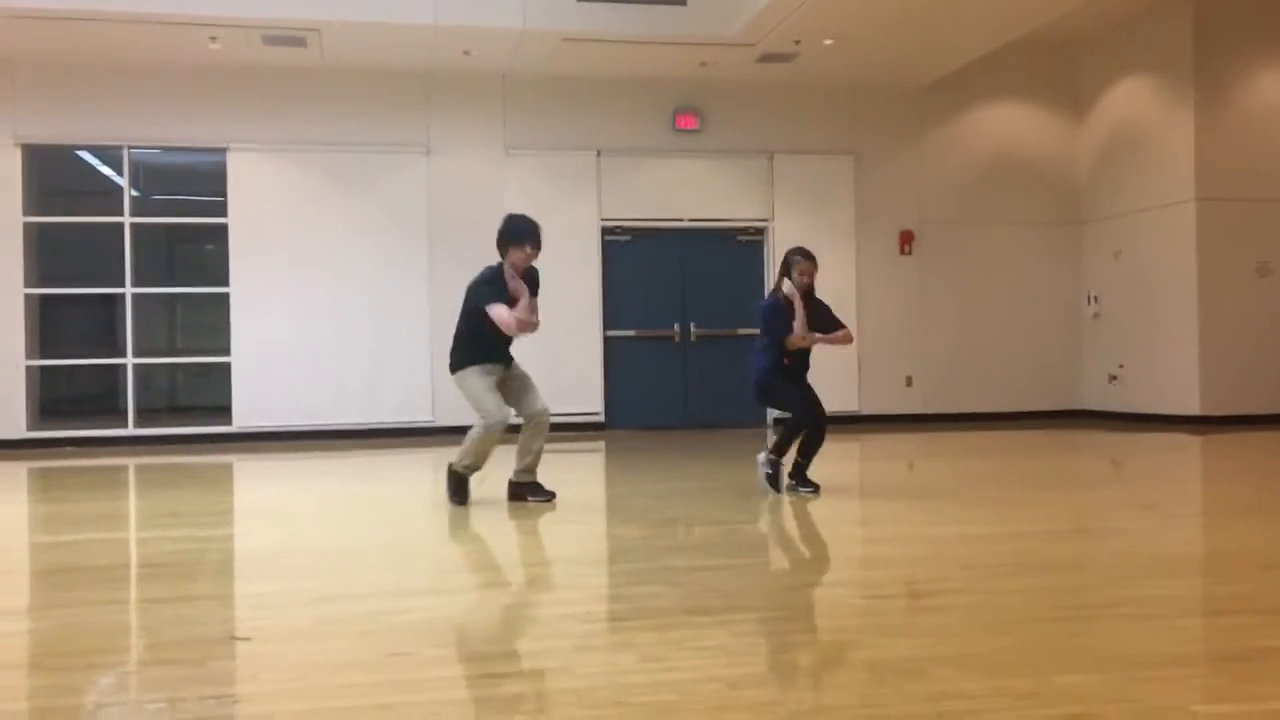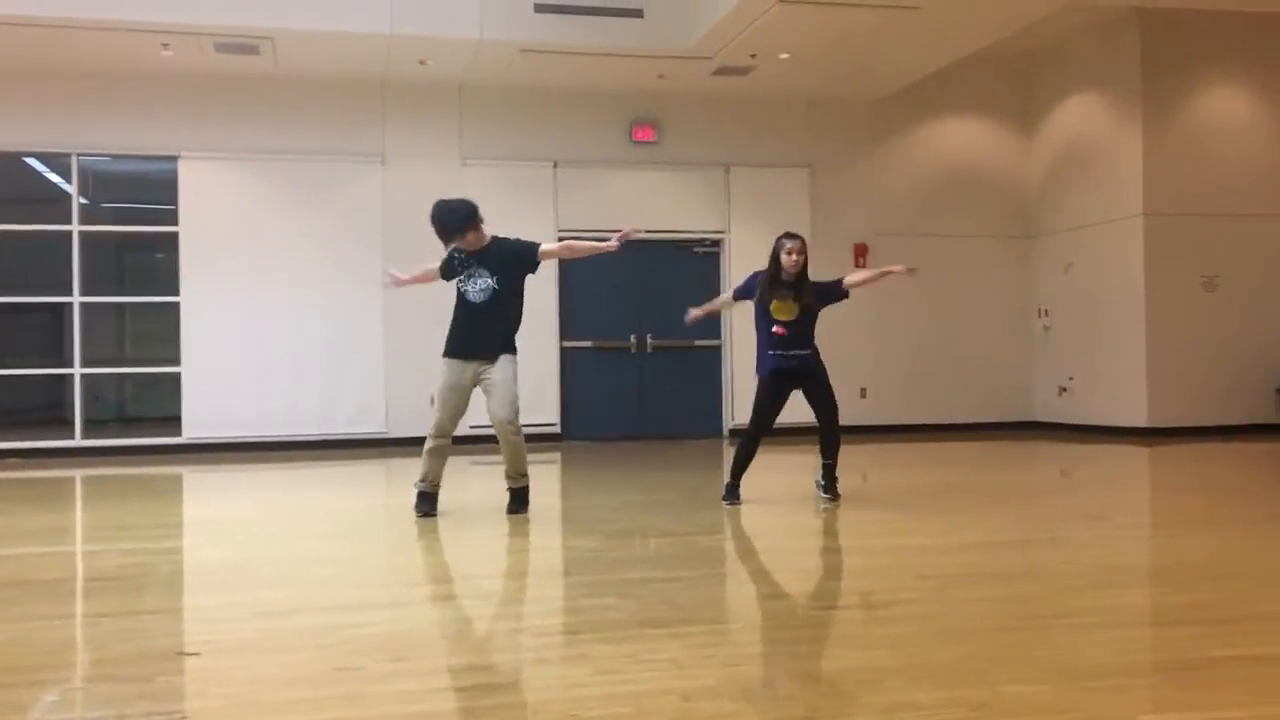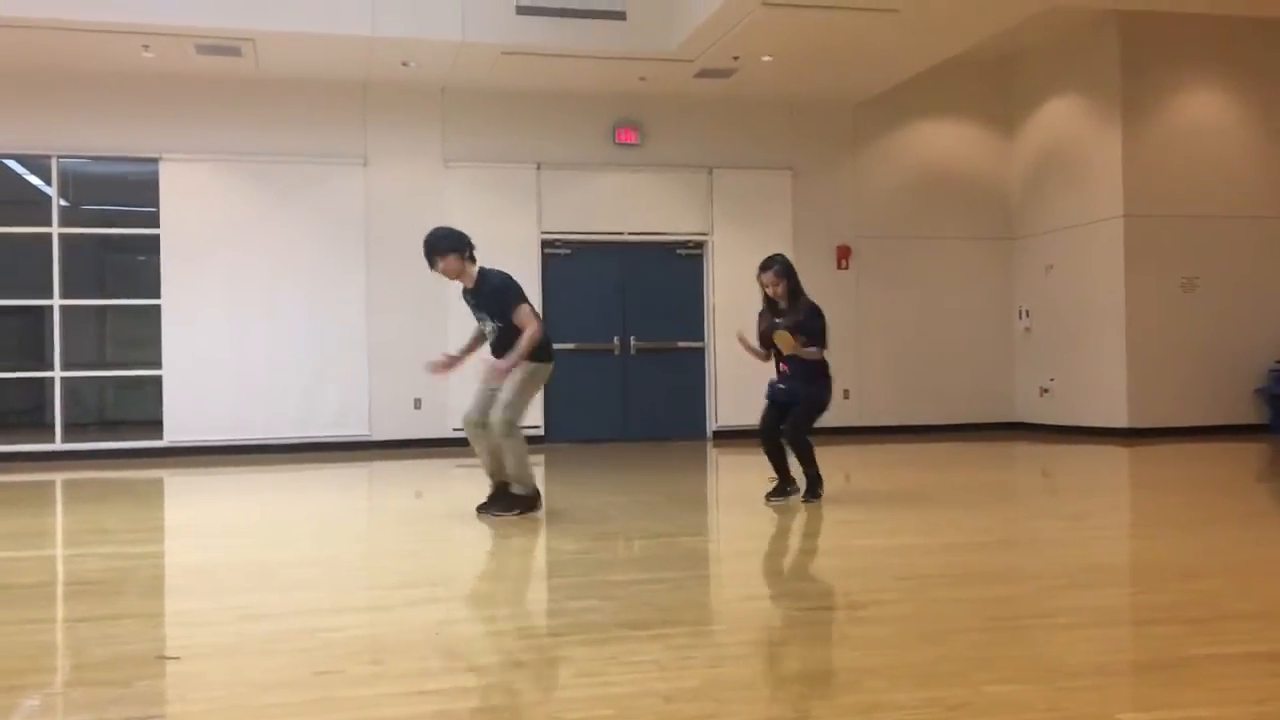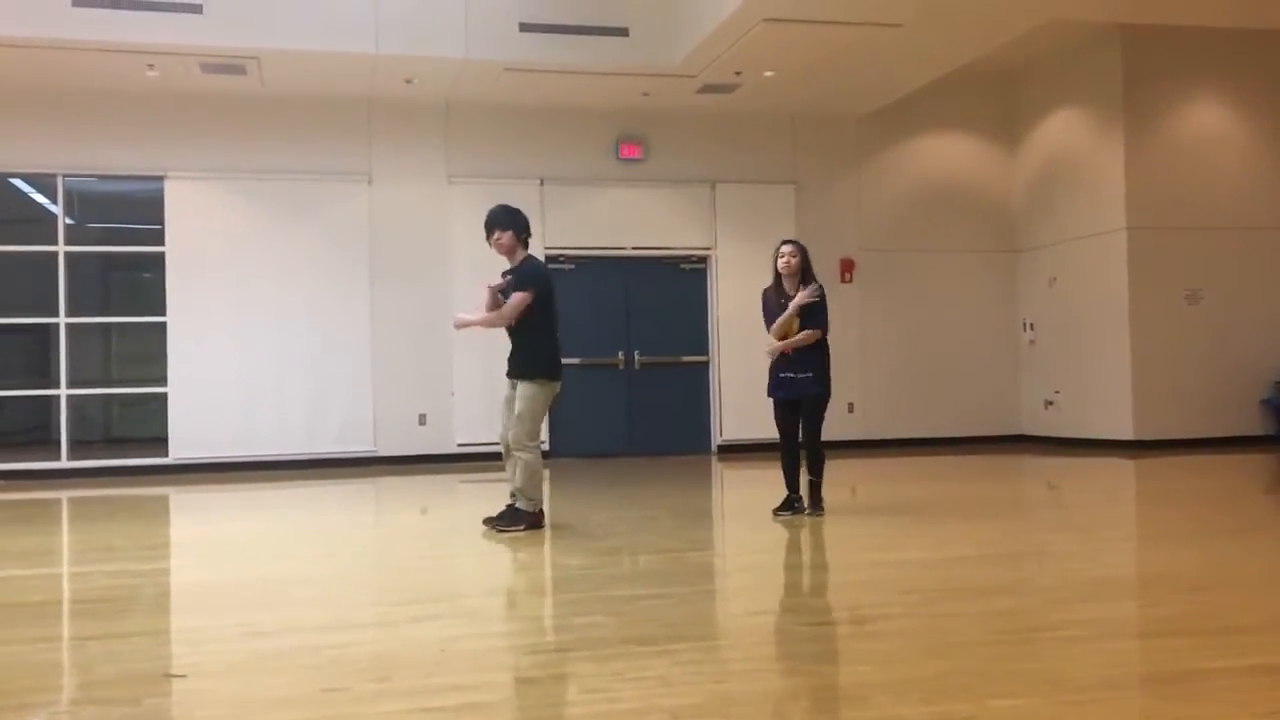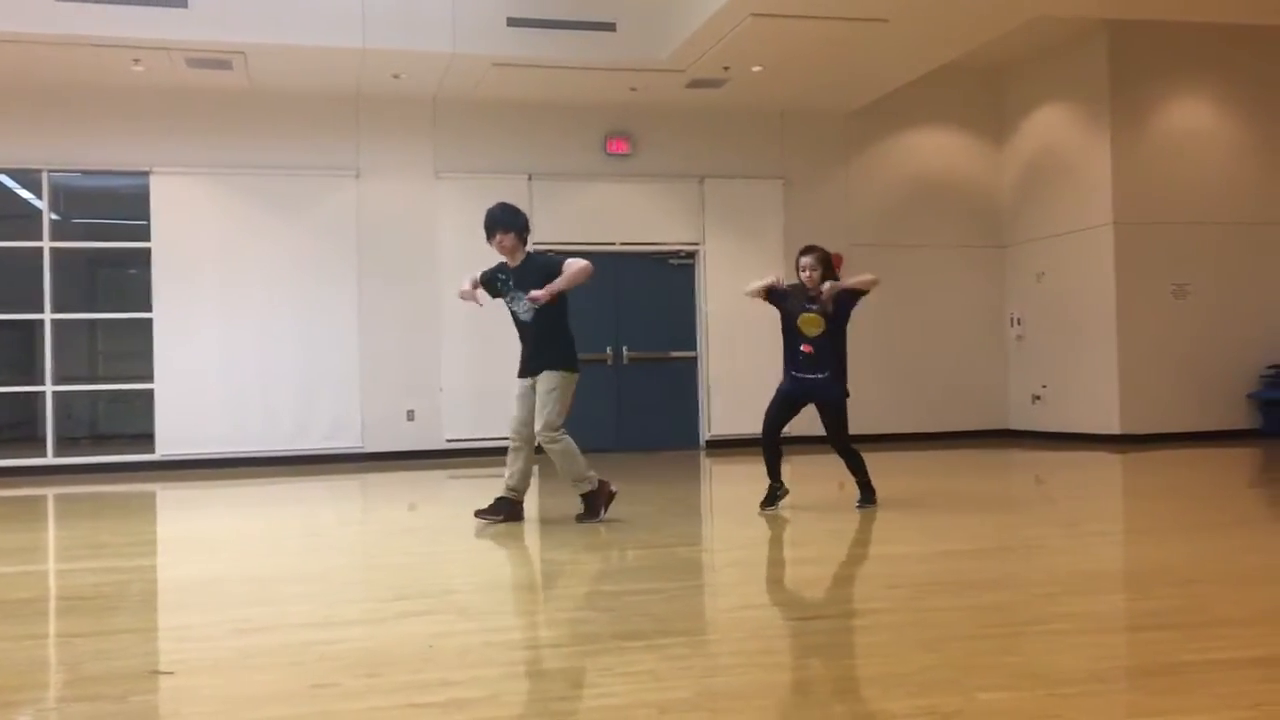
dt=1s
person 1, frame 1
left shoulder: (530, 277)
right shoulder: (487, 283)
left elbow: (531, 324)
right elbow: (512, 326)
left wrist: (522, 301)
right wrist: (522, 305)
left hip: (503, 361)
right hip: (471, 364)
left knee: (538, 413)
right knee: (495, 419)
left ankle: (523, 481)
right ankle: (460, 470)
person 1, frame 2
left shoulder: (512, 251)
right shoulder: (457, 257)
left elbow: (559, 249)
right elbow: (436, 271)
left wrist: (605, 246)
right wrist: (404, 279)
left hip: (499, 355)
right hip: (458, 355)
left knee: (505, 420)
right knee: (441, 426)
left ankle: (519, 487)
right ankle: (427, 490)
person 1, frame 3
left shoulder: (498, 284)
right shoulder: (468, 292)
left elbow: (533, 328)
left wrist: (509, 362)
right wrist: (457, 358)
left hip: (530, 360)
right hip: (503, 361)
left knee: (502, 421)
right knee: (474, 419)
left ankle: (525, 493)
right ankle: (504, 486)
person 1, frame 4
left shoulder: (532, 270)
right shoulder: (508, 276)
left elbow: (507, 318)
right elbow: (499, 315)
left wrist: (468, 320)
right wrist: (492, 296)
left hip: (539, 370)
right hip: (520, 369)
left knee: (523, 440)
right knee: (509, 440)
left ankle: (529, 510)
right ankle: (520, 505)
person 1, frame 5
left shoulder: (543, 264)
right shoulder: (498, 274)
left elbow: (584, 267)
right elbow: (474, 281)
left wrist: (548, 292)
right wrist: (467, 289)
left hip: (558, 363)
right hip: (529, 367)
left knee: (548, 431)
right knee: (520, 435)
left ankle: (595, 490)
right ankle: (511, 500)
person 2, frame 1
left shoulder: (816, 306)
right shoulder: (773, 305)
left elbow: (847, 336)
right elbow: (797, 340)
left wrist: (818, 339)
right wrist: (797, 300)
left hip: (796, 378)
right hip: (769, 378)
left knee: (818, 422)
right knee: (806, 413)
left ankle: (798, 476)
right ankle: (771, 459)
person 2, frame 2
left shoulder: (815, 290)
right shoulder: (761, 282)
left elbow: (851, 281)
right elbow: (733, 296)
left wrist: (889, 270)
right wrist: (703, 310)
left hip: (808, 364)
right hip: (774, 368)
left knee: (830, 422)
right knee: (758, 427)
left ankle: (828, 480)
right ankle: (733, 484)
person 2, frame 3
left shoulder: (807, 310)
right shoulder: (767, 315)
left elbow: (818, 352)
right elbow: (765, 354)
left wrist: (799, 350)
right wrist: (747, 345)
left hip: (812, 386)
right hip: (784, 385)
left knee: (793, 431)
right knee: (768, 431)
left ankle: (814, 481)
right ankle: (785, 482)
person 2, frame 4
left shoulder: (814, 292)
right shoulder: (770, 295)
left elbow: (814, 333)
right elbow: (774, 334)
left wrist: (782, 345)
right wrist: (794, 305)
left hip: (812, 376)
right hip: (782, 377)
left knee: (811, 437)
right knee: (787, 440)
left ankle: (815, 495)
right ankle: (793, 497)
person 2, frame 5
left shoulder: (837, 294)
right shoulder: (790, 294)
left elbow: (872, 281)
right elbow: (750, 291)
left wrist: (838, 286)
right wrist: (768, 283)
left hip: (829, 381)
right hip: (795, 379)
left knee: (839, 440)
right knee: (769, 431)
left ankle: (866, 488)
right ankle: (776, 487)
